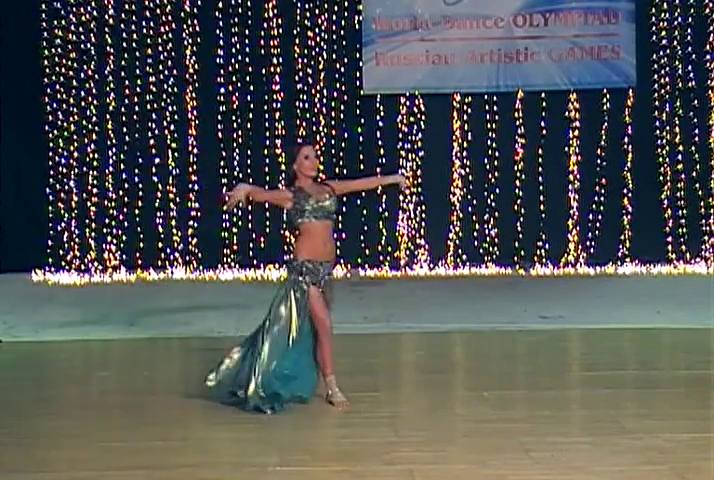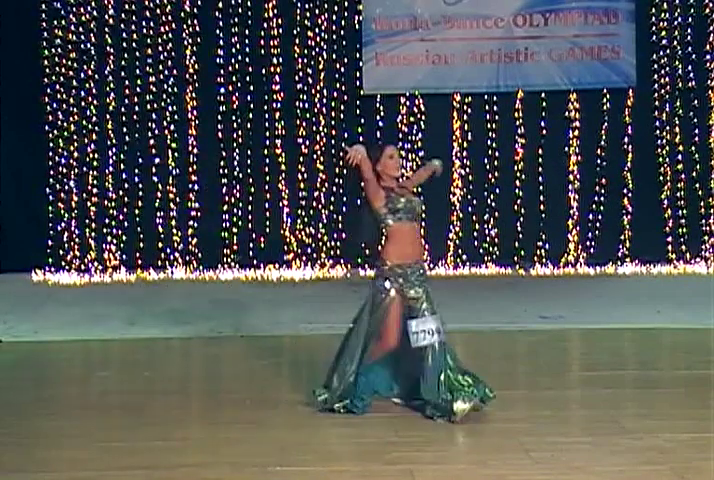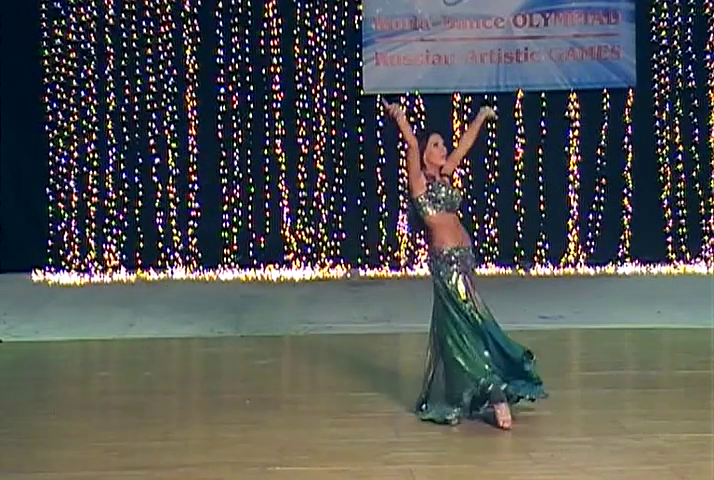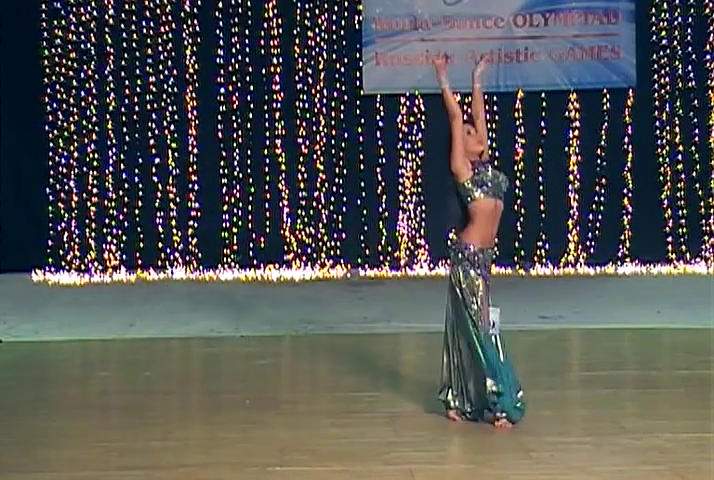
dt=0.5s
person 1, frame 1
left shoulder: (329, 187)
right shoulder: (289, 194)
left elbow: (359, 183)
right elbow: (263, 195)
left wrist: (391, 178)
right wrist: (246, 189)
left hip: (326, 266)
right hip: (303, 265)
left knee: (303, 326)
right knee: (324, 325)
right ankle: (329, 385)
person 1, frame 2
left shoulder: (405, 187)
right shoulder: (378, 192)
left elbow: (422, 174)
right elbow: (366, 173)
left wrist: (433, 166)
right wrist: (361, 154)
left hip: (416, 271)
right hip: (391, 271)
left knee: (429, 336)
right knee: (389, 339)
left ankle: (445, 400)
right ankle: (353, 385)
person 1, frame 3
left shoulder: (444, 176)
right shoulder: (419, 181)
left elbow: (464, 145)
right elbow: (411, 144)
left wrist: (481, 116)
right wrist: (399, 116)
left hip: (463, 255)
right hip: (446, 257)
left knee: (457, 327)
right knee: (475, 324)
left ankle: (447, 400)
right ankle: (495, 395)
person 1, frame 4
left shoulder: (483, 163)
right shoulder: (463, 166)
left elbow: (478, 118)
right elbow: (456, 118)
left wrist: (476, 83)
right wrist: (443, 80)
left hip: (480, 255)
right hip: (469, 254)
left knee: (473, 325)
right knee: (477, 326)
left ankle: (462, 401)
right ankle: (493, 402)
